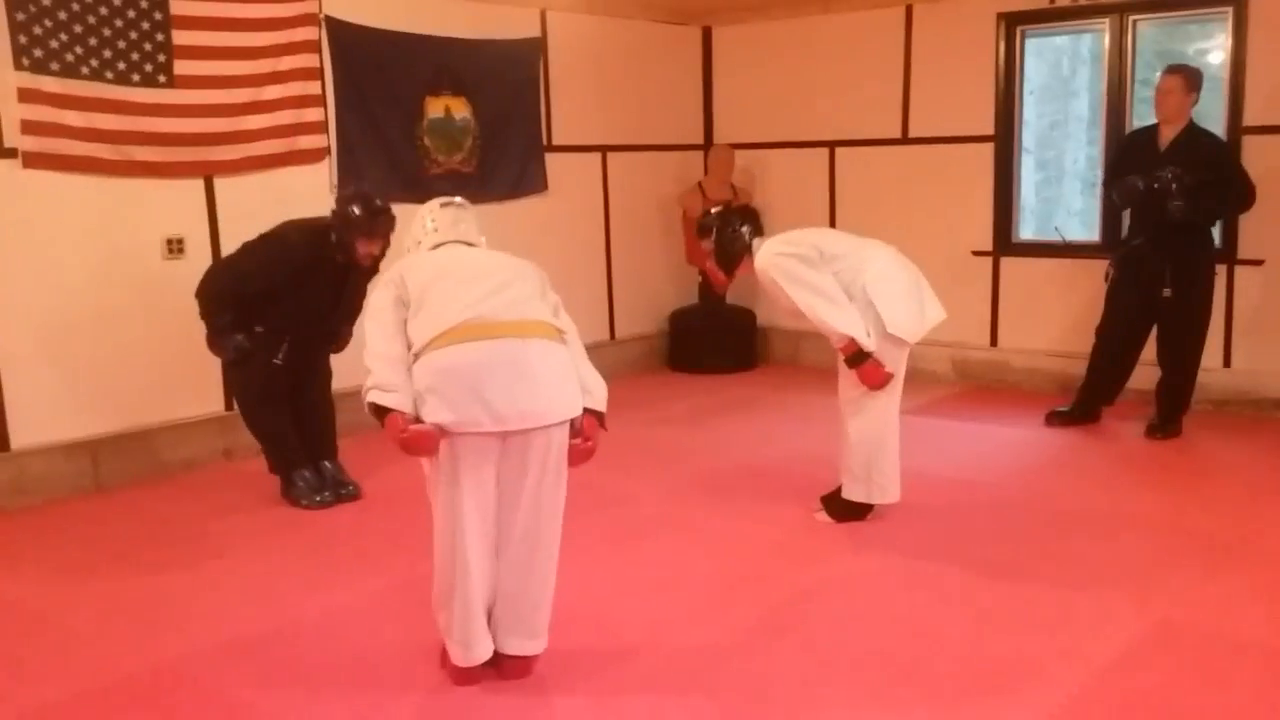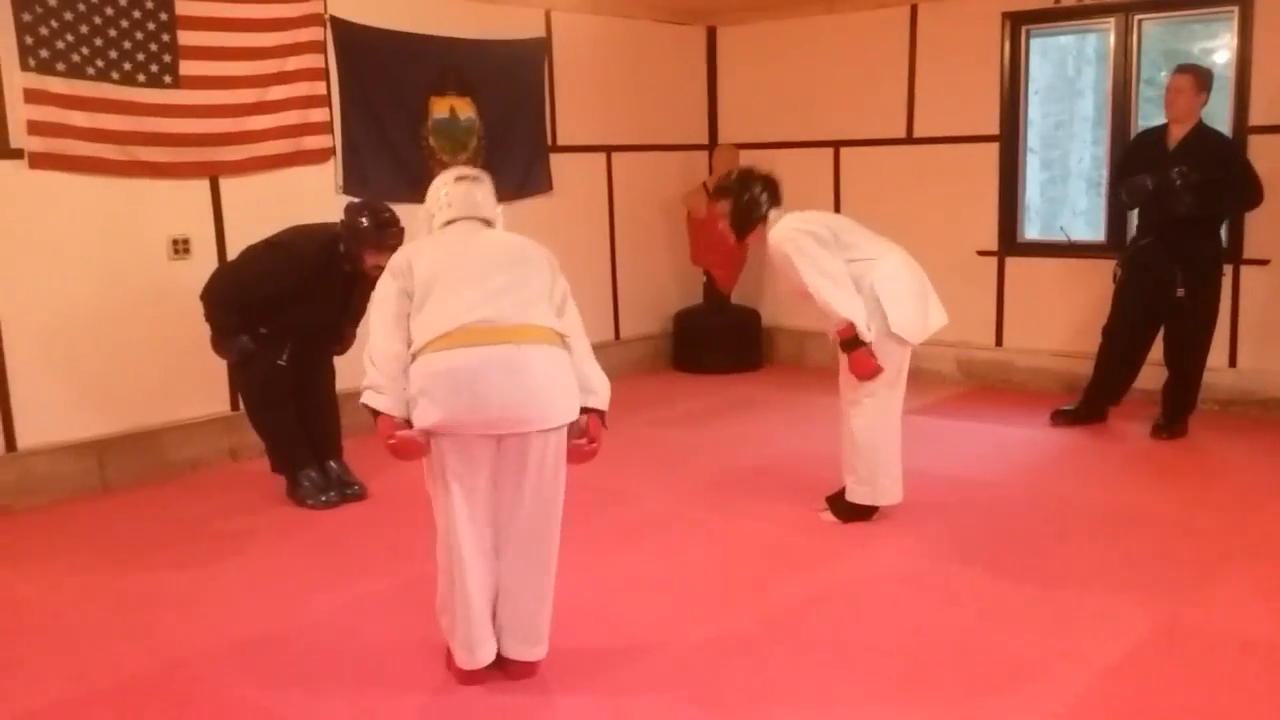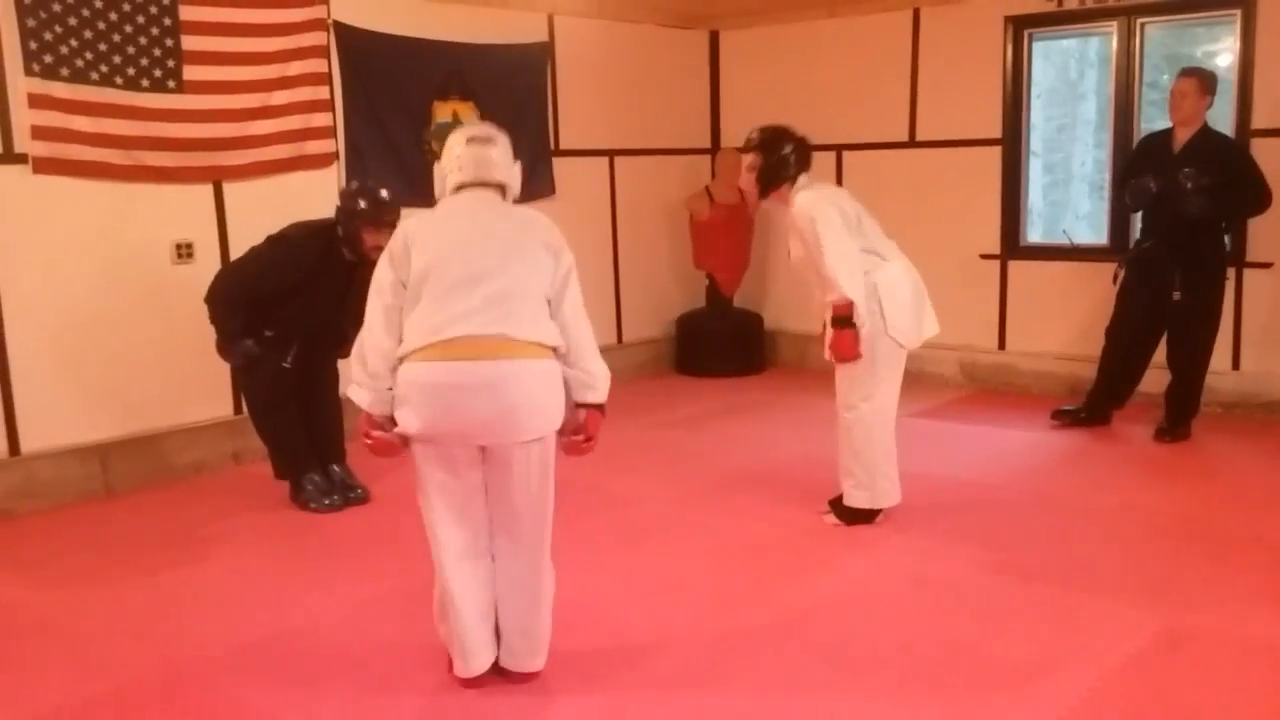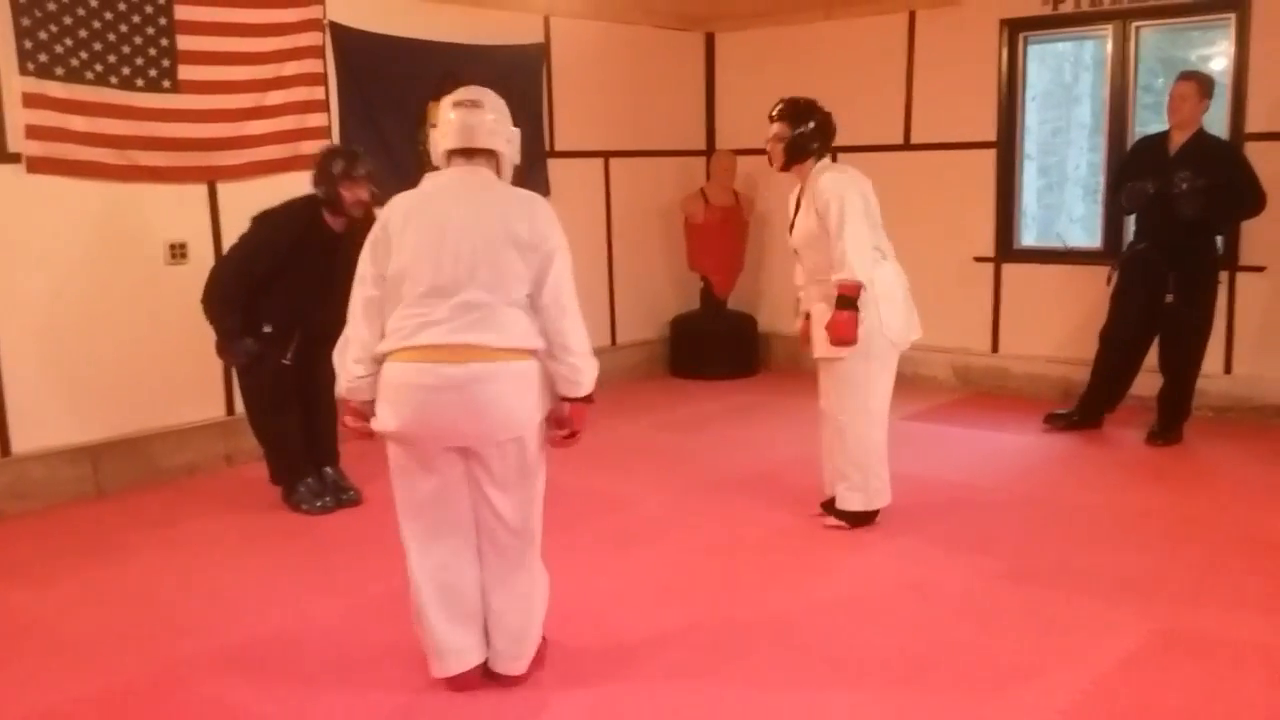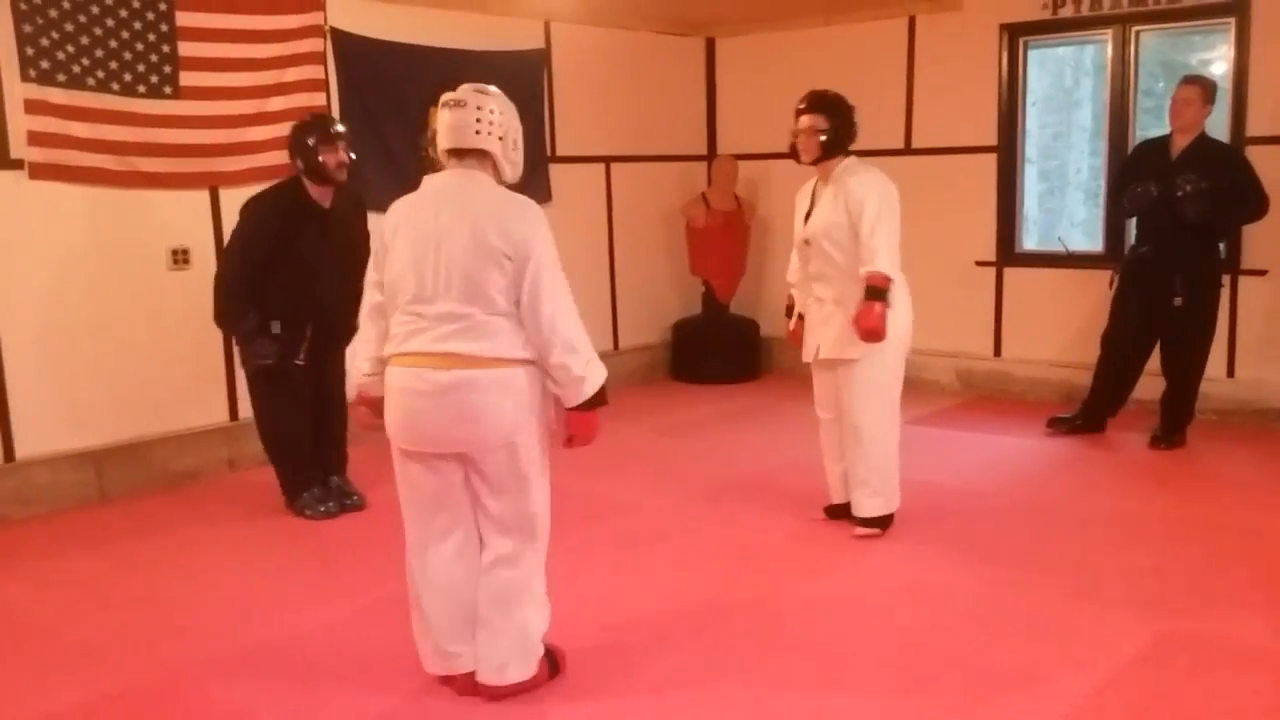
dt=0.2s
person 1, frame 1
left shoulder: (400, 275)
right shoulder: (520, 267)
left elbow: (385, 346)
right elbow: (567, 337)
left wrist: (396, 413)
right wrist: (588, 412)
left hip: (453, 376)
right hip: (537, 373)
left knee: (463, 519)
right knee: (529, 520)
left ankle: (466, 649)
right ankle: (518, 644)
person 1, frame 2
left shoulder: (410, 257)
right shoulder: (533, 254)
left elbow: (388, 338)
right elbow: (572, 333)
left wrist: (392, 414)
right wrist: (590, 412)
left hip: (449, 379)
right hip: (536, 375)
left knee: (464, 521)
right knee: (529, 520)
left ankle: (470, 650)
right ankle: (522, 645)
person 1, frame 3
left shoulder: (413, 232)
right shoulder: (539, 230)
left elbow: (382, 325)
right elbow: (572, 323)
left wrist: (375, 407)
right wrist: (588, 403)
left hip: (435, 386)
right hip: (524, 383)
left knee: (456, 527)
right knee: (521, 528)
left ankle: (472, 654)
right ankle: (523, 652)
person 1, frame 4
left shoulder: (399, 212)
right shoulder: (529, 211)
left elbow: (366, 311)
right elbow: (558, 312)
left wrist: (357, 390)
right wrist: (575, 390)
left hip: (416, 386)
right hip: (503, 384)
left knee: (437, 530)
right knee: (509, 526)
left ankle: (456, 655)
right ankle: (514, 651)
person 1, frame 5
left shoulder: (401, 215)
right shoulder: (516, 214)
left elbow: (376, 313)
right elbow: (549, 316)
left wrist: (371, 383)
right wrist: (582, 394)
left hip: (415, 392)
right hip: (498, 391)
left knee: (437, 534)
right knee: (512, 531)
left ankle: (454, 660)
right ankle: (511, 662)
person 2, frame 1
left shoulder: (770, 263)
right shoulder: (777, 251)
left elbow: (828, 309)
left wrist: (859, 360)
right wrist: (857, 356)
left hip: (883, 299)
right hip: (884, 291)
left knee: (865, 403)
right knee: (862, 402)
left ankle: (859, 497)
right ankle: (858, 488)
person 2, frame 2
left shoulder: (785, 237)
right shoulder: (790, 228)
left elbow: (834, 292)
left wrist: (854, 346)
right wrist: (853, 342)
left hip: (887, 301)
right hip: (882, 298)
left knee: (867, 403)
right knee: (866, 401)
left ankle: (863, 497)
right ankle: (861, 488)
person 2, frame 3
left shoulder: (811, 204)
right shoulder: (802, 204)
left elbow: (842, 270)
left wrist: (842, 325)
right wrist: (838, 324)
left hip: (879, 306)
right hip: (868, 307)
left knee: (862, 406)
right knee: (854, 405)
left ankle: (865, 500)
right ankle: (858, 491)
person 2, frame 4
left shoulder: (837, 184)
right shoulder: (802, 192)
left elbow: (852, 253)
left wrist: (844, 308)
right wrist: (808, 311)
left hip: (866, 308)
right hip: (836, 308)
left knee: (855, 408)
right knee: (836, 407)
left ankle: (861, 502)
right ankle: (845, 493)
person 2, frame 5
left shoulder: (866, 183)
right shoulder: (808, 191)
left elbow: (880, 248)
left wrist: (874, 302)
right wrist: (796, 310)
left hip: (867, 313)
right hip: (827, 315)
left knee: (867, 414)
right knee: (831, 412)
left ankle: (876, 507)
right ankle: (846, 496)
person 3, frame 1
left shoulder: (1209, 147)
right shoulder: (1135, 142)
left elbow: (1242, 195)
right elbow: (1112, 184)
left wrist: (1195, 207)
right wrist: (1124, 191)
left hip: (1186, 259)
right hip: (1138, 253)
left knee: (1179, 342)
right knee: (1114, 332)
left ankle: (1169, 416)
right ankle: (1087, 405)
person 3, frame 2
left shoulder: (1218, 148)
right shoulder: (1145, 142)
left elbow: (1250, 193)
right elbow: (1120, 184)
left wrist: (1201, 202)
right wrist: (1132, 191)
left hip: (1195, 259)
right hip: (1147, 253)
left knee: (1186, 342)
right knee: (1121, 331)
left ankle: (1175, 416)
right ankle: (1094, 404)
person 3, frame 3
left shoulder: (1225, 151)
right shoulder: (1150, 146)
left elbow: (1258, 197)
right elbow: (1124, 189)
left wrist: (1212, 205)
right wrist: (1137, 193)
left hip: (1199, 262)
right hip: (1150, 256)
left knee: (1189, 345)
right knee: (1124, 334)
left ankle: (1178, 419)
right ankle: (1097, 406)
person 3, frame 4
left shoulder: (1221, 154)
right shoulder: (1145, 148)
left elbow: (1253, 200)
right elbow: (1116, 193)
left wrist: (1206, 207)
right wrist: (1130, 196)
left hip: (1192, 265)
right hip: (1143, 259)
left knee: (1181, 348)
right knee: (1118, 338)
left ankle: (1170, 422)
right ankle: (1090, 410)
person 3, frame 5
left shoulder: (1223, 158)
right shoulder: (1146, 152)
left elbow: (1256, 203)
right elbow: (1116, 197)
left wrist: (1209, 208)
right wrist: (1133, 199)
left hip: (1194, 268)
right hip: (1145, 263)
left knee: (1184, 352)
right knee: (1120, 342)
left ankle: (1173, 426)
right ankle: (1093, 414)
person 4, frame 1
left shoulder: (366, 257)
right shoulder: (291, 249)
right elbow: (216, 284)
left wrist: (341, 326)
right wrist: (224, 333)
right hip: (255, 331)
left knee: (314, 390)
right knee: (264, 395)
left ankle: (325, 465)
right ankle: (297, 473)
person 4, frame 2
left shoulder: (370, 266)
right shoulder: (298, 255)
right elbow: (222, 287)
left wrist: (344, 331)
right wrist: (230, 335)
right hip: (259, 333)
left knee: (318, 390)
right knee: (269, 395)
left ankle: (331, 465)
right ankle: (303, 474)
person 4, frame 3
left shoulder: (373, 257)
right shoulder: (298, 249)
right elbow: (228, 287)
left wrist: (344, 334)
right wrist: (235, 337)
left hip: (314, 336)
right hip: (265, 336)
left knee: (322, 394)
right knee: (274, 400)
left ankle: (334, 469)
right ankle: (306, 478)
person 4, frame 4
left shoulder: (360, 228)
right shoulder: (282, 226)
left elbow: (349, 282)
right elbow: (227, 278)
left wrist: (333, 325)
right wrist: (232, 333)
left hip: (313, 330)
right hip: (264, 333)
left knee: (319, 397)
right knee: (274, 404)
left ankle: (327, 471)
right ankle: (298, 481)
person 4, frame 5
left shoulder: (351, 205)
right shoulder: (270, 209)
left elbow: (357, 265)
right elbow: (234, 273)
left wrist: (348, 316)
right wrist: (247, 333)
left hip: (326, 328)
right hip: (275, 331)
left knee: (331, 404)
right knee: (284, 412)
left ankle: (332, 478)
right ankle: (303, 488)
